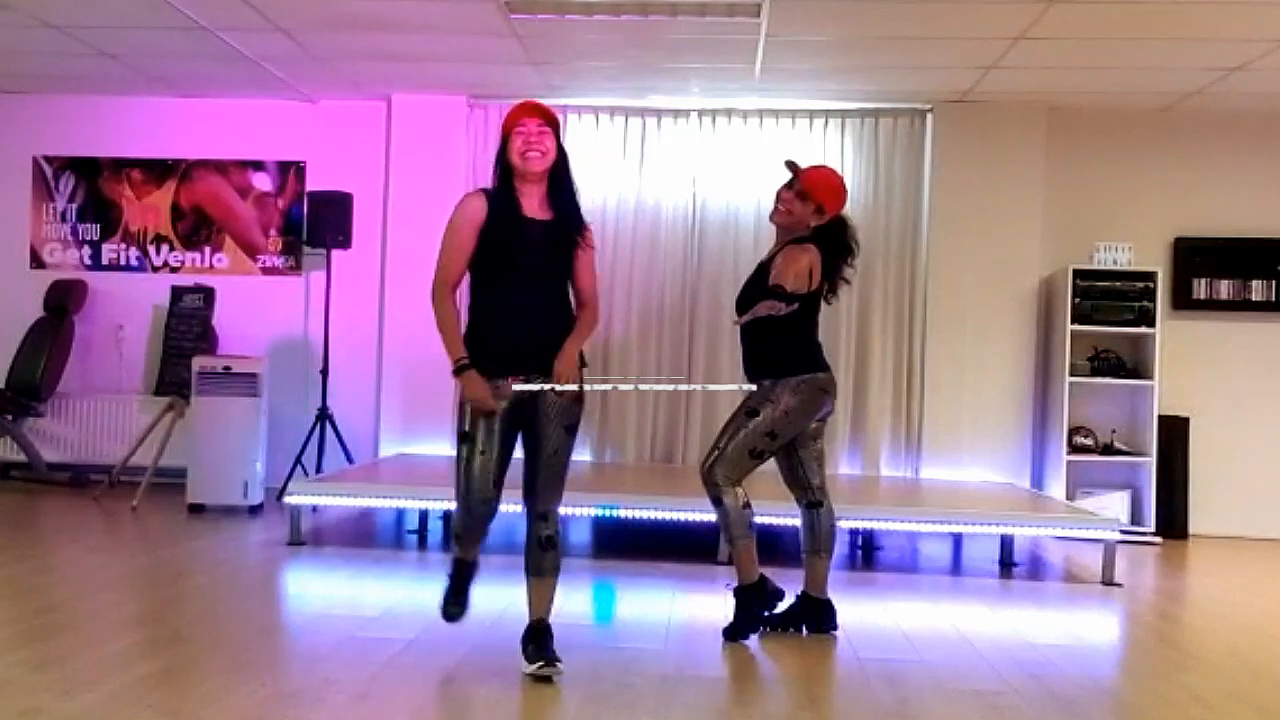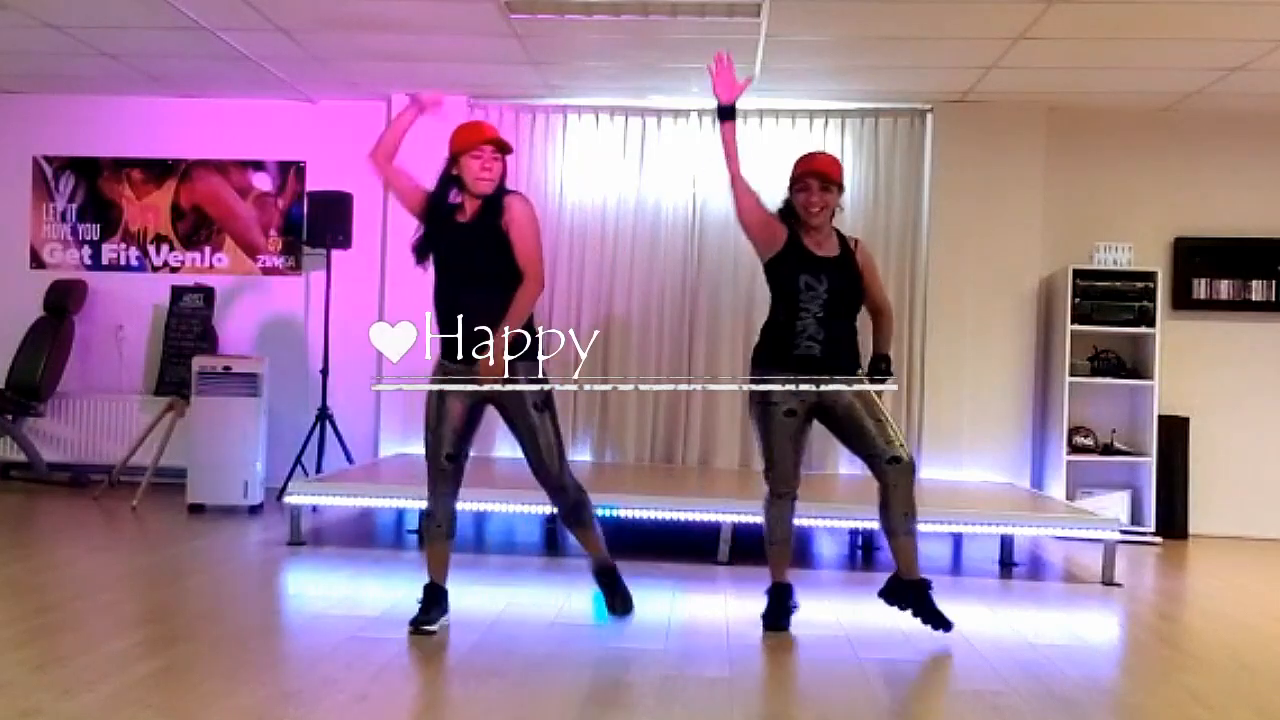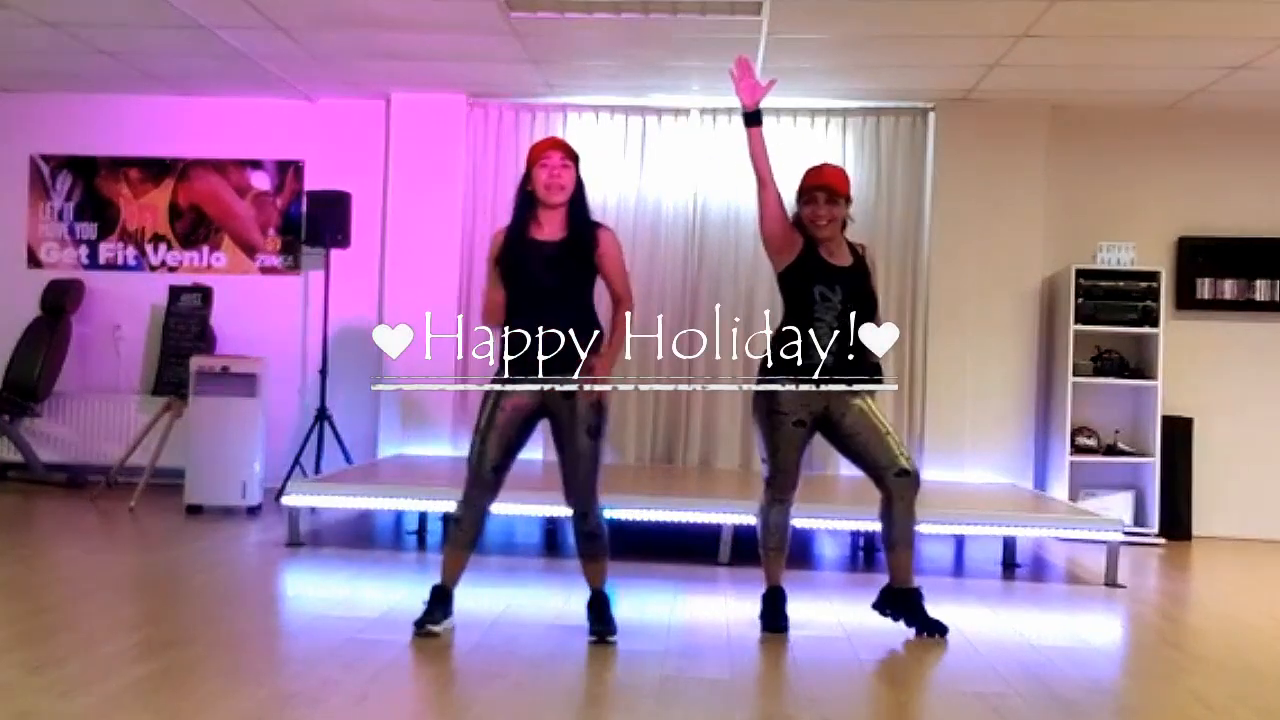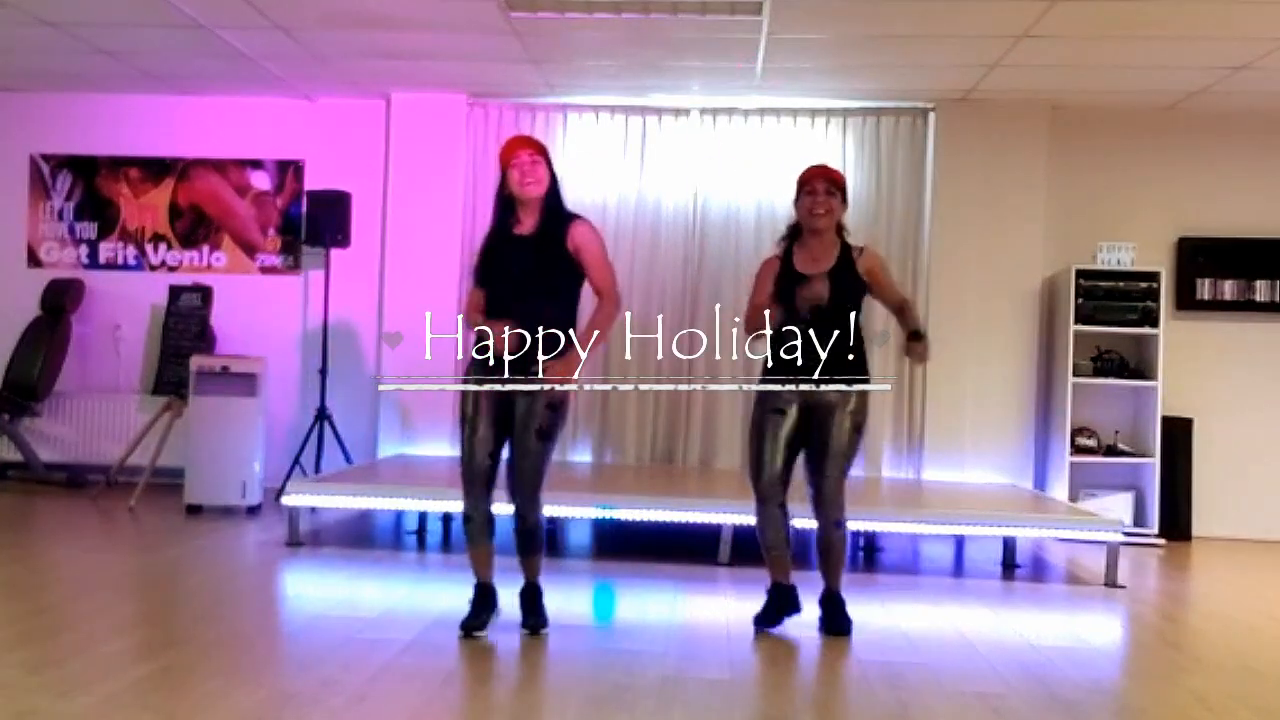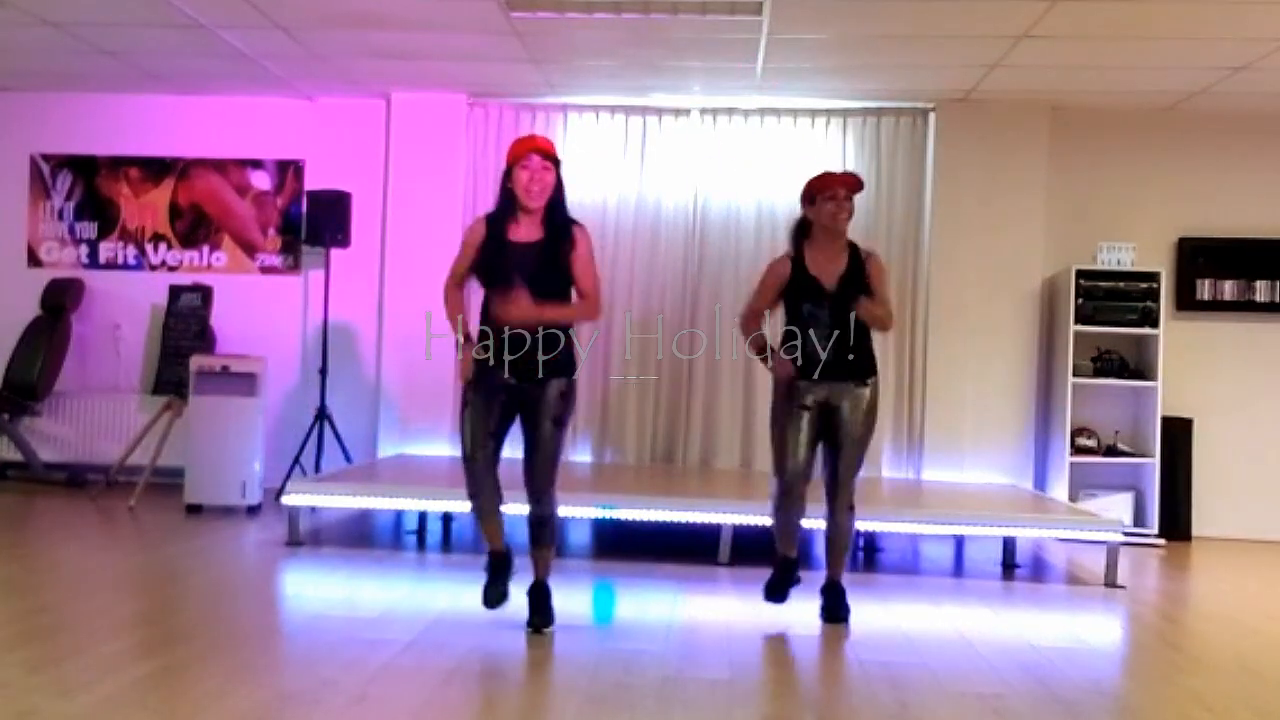
dt=1s
person 1, frame 1
left shoulder: (573, 223)
right shoulder: (479, 208)
left elbow: (589, 304)
right elbow: (443, 292)
left wrist: (572, 348)
right wrist: (463, 368)
left hip: (554, 378)
right hip: (492, 378)
left knee: (543, 505)
right knee: (477, 502)
left ankle: (539, 632)
right ankle: (464, 564)
person 1, frame 2
left shoulder: (512, 207)
right shoulder: (435, 211)
left elbow: (533, 280)
right elbow: (381, 160)
left wrist: (500, 341)
right wrist: (416, 109)
left hip: (511, 357)
right hip: (454, 365)
left knee: (552, 473)
right knee: (441, 483)
left ankle: (604, 568)
right ankle: (435, 597)
person 1, frame 3
left shoulder: (597, 239)
right shoulder: (508, 238)
left elbow: (623, 303)
right elbow: (494, 314)
left wrist: (607, 361)
left hip: (577, 380)
right hip: (518, 378)
left knee: (582, 497)
right knee: (478, 485)
left ankle: (599, 600)
right ankle: (443, 597)
person 1, frame 4
left shoulder: (574, 231)
right shoulder: (496, 237)
left elbow: (609, 299)
right elbow: (473, 307)
left wrist: (575, 356)
right wrist: (485, 328)
left hip: (542, 377)
right hip: (488, 372)
left knee: (524, 489)
right knee: (475, 485)
left ankle: (531, 589)
right ankle: (483, 592)
person 1, frame 5
left shoulder: (571, 236)
right shoulder: (483, 230)
left elbow: (591, 306)
right elbow: (453, 284)
left wrist: (539, 313)
right wrist: (462, 338)
left hip: (550, 376)
right hip: (491, 369)
left knee: (540, 486)
right knee: (477, 463)
left ankle: (541, 588)
right ankle: (498, 555)
person 2, frame 1
left shoulder: (798, 254)
right shoulder: (791, 252)
left elbow: (780, 294)
left wrist: (773, 302)
left hip: (790, 386)
right hip: (807, 386)
left knee: (719, 474)
right knee: (810, 493)
left ankle: (753, 589)
right ankle: (815, 603)
person 2, frame 2
left shoulder: (856, 252)
right shoulder: (774, 235)
left elbow: (881, 311)
right elbow: (735, 179)
left wrist: (881, 367)
right wrist: (726, 111)
left hip: (840, 380)
right hip: (780, 377)
left knee: (896, 463)
right knee: (782, 485)
left ankle: (908, 580)
right ankle: (780, 590)
person 2, frame 3
left shoulder: (861, 257)
right shoulder: (789, 247)
right elbow: (764, 181)
left wrist: (870, 375)
right wrist: (751, 112)
left hip: (846, 391)
right hip: (788, 387)
left knee: (902, 478)
right knee: (780, 490)
left ankle: (901, 593)
right ankle: (773, 595)
person 2, frame 4
left shoulder: (861, 261)
right shoulder: (775, 266)
left elbow: (898, 302)
right elbow: (753, 326)
left wrist: (914, 335)
right wrist: (796, 299)
left hip: (841, 389)
right hip: (783, 386)
left knee: (829, 497)
right knee: (766, 485)
left ankle: (832, 598)
right ankle: (781, 590)
person 2, frame 5
left shoulder: (867, 262)
right shoulder: (785, 266)
left elbow: (885, 320)
right elbow: (751, 318)
left wrist: (843, 293)
right wrist: (768, 354)
left hip: (855, 387)
right hip: (799, 384)
left knee: (841, 488)
right knee: (791, 478)
left ankle: (834, 587)
right ankle: (785, 562)
